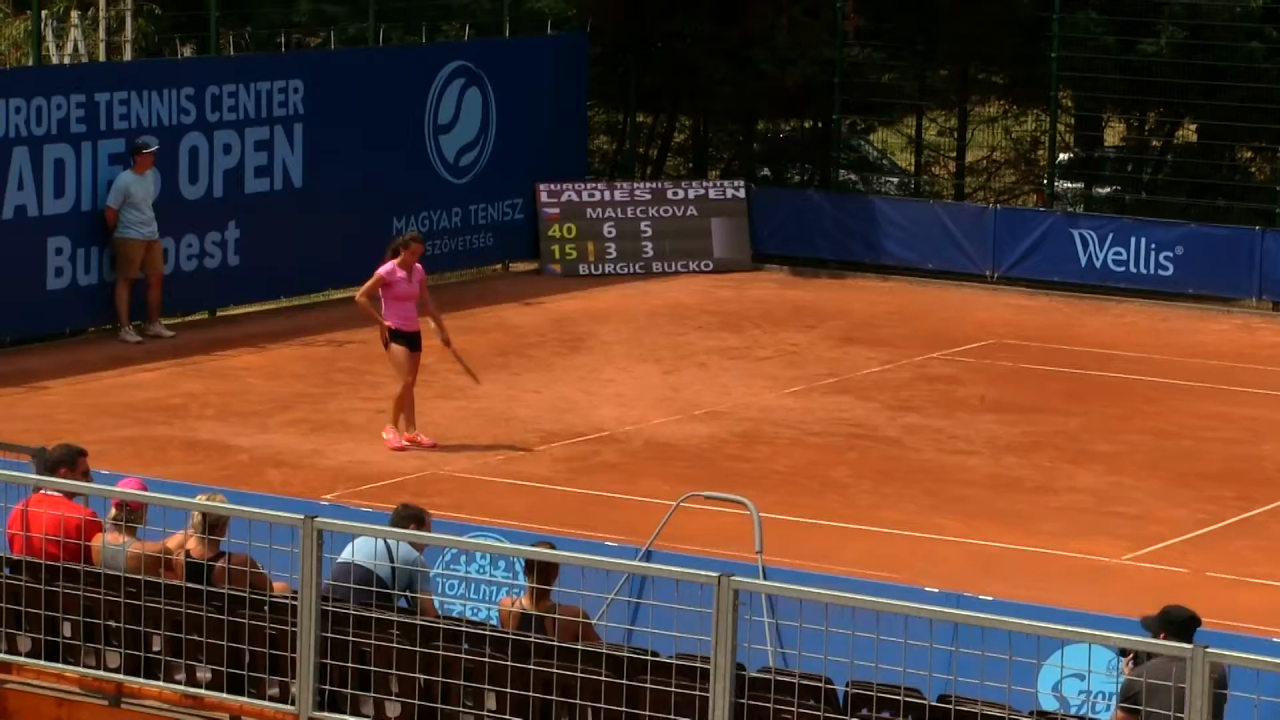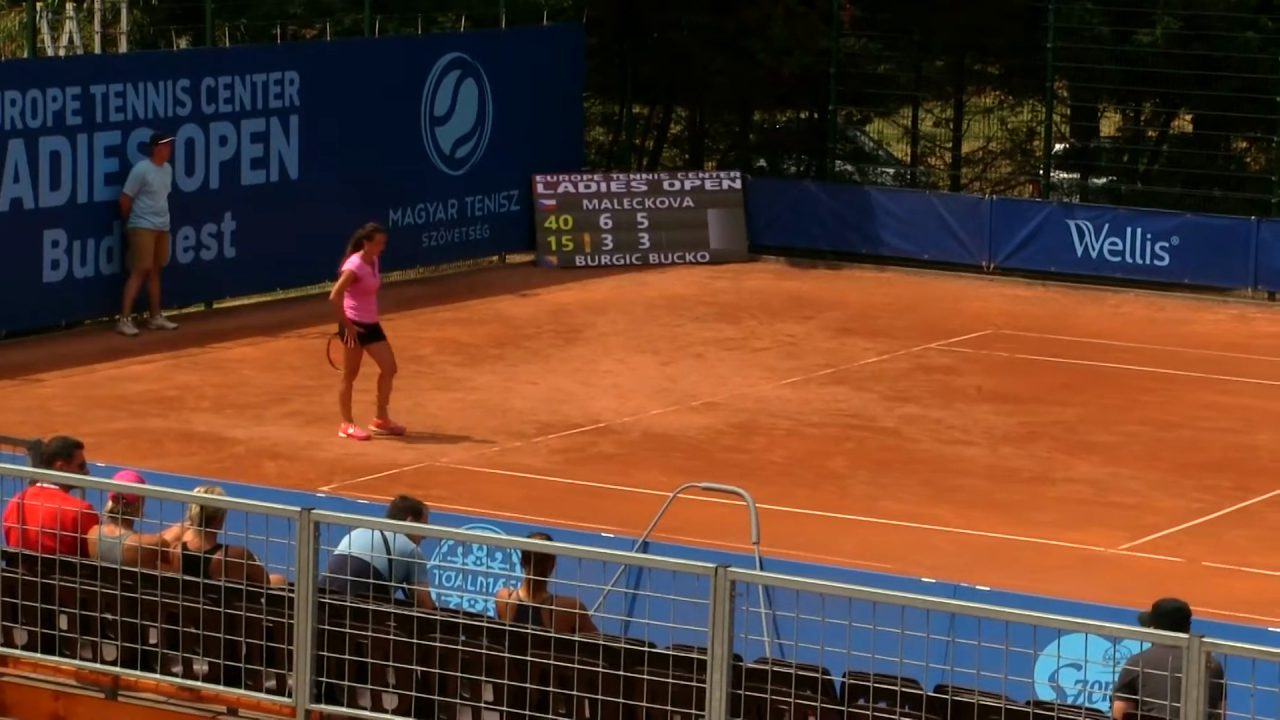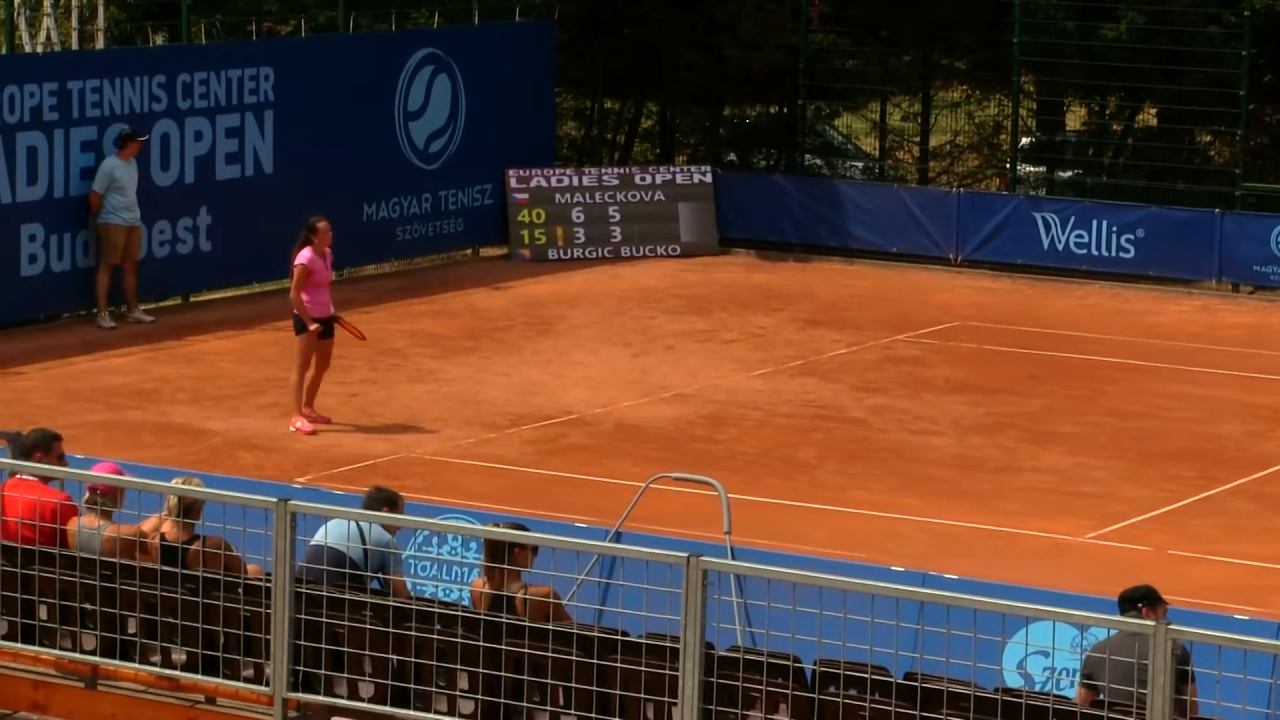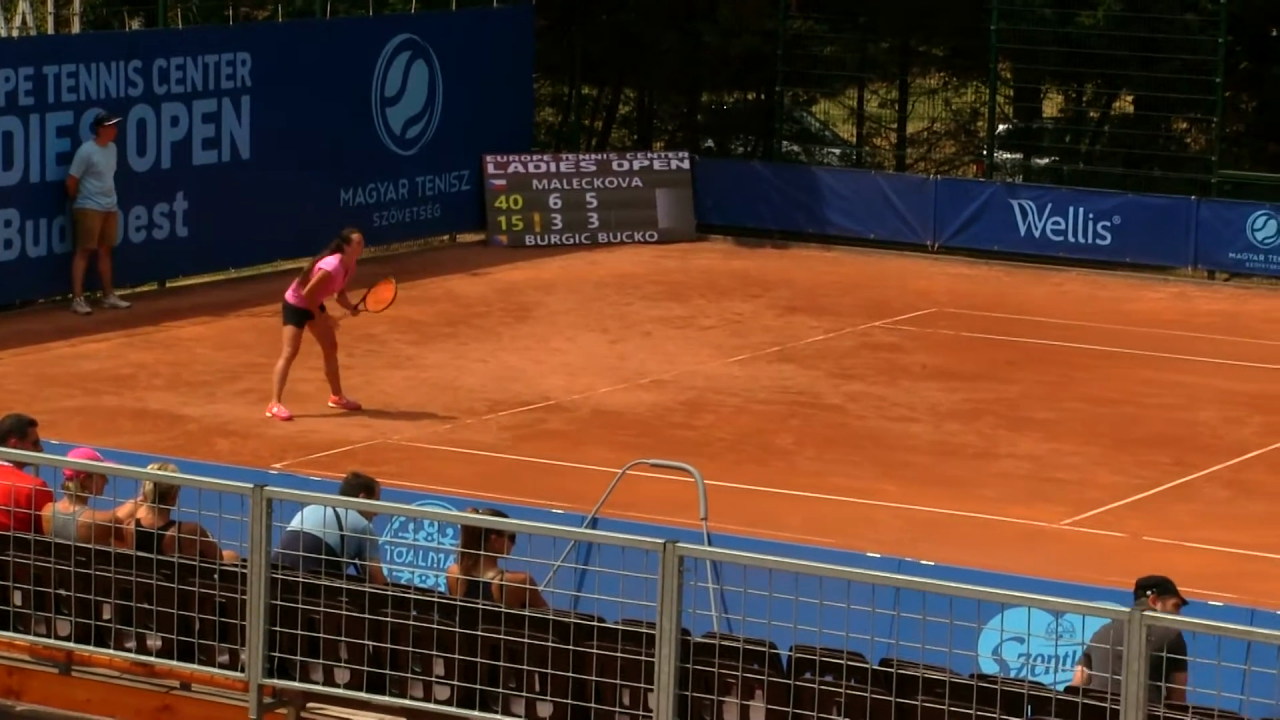
dt=1s
person 1, frame 1
left shoulder: (418, 271)
right shoulder: (387, 272)
left elbow: (426, 303)
right elbow: (361, 297)
left wrist: (442, 330)
right wrist: (380, 321)
left hip: (413, 332)
right hip: (394, 333)
left knee: (409, 384)
right knee: (405, 382)
left ankle: (411, 432)
right ankle: (391, 428)
person 1, frame 2
left shoulder: (374, 261)
right shoulder: (353, 267)
right elbow: (334, 297)
right wrist: (347, 324)
left hip: (372, 324)
right hip: (354, 326)
left knee: (389, 369)
right knee: (350, 375)
left ankle: (381, 419)
right ankle: (347, 425)
person 1, frame 3
left shoulder: (327, 254)
right shoulder: (305, 259)
right elbow: (294, 294)
left wrist: (331, 307)
right wrist: (309, 322)
left hip: (324, 318)
right hip: (307, 319)
left knee: (322, 366)
right knee: (302, 366)
left ankle: (307, 408)
right ankle: (297, 418)
person 1, frame 4
left shoulder: (350, 266)
right shoulder: (331, 266)
left elbow: (340, 295)
right elbow: (306, 294)
left wrist: (351, 308)
right wrist: (321, 317)
left hip: (313, 304)
right hip: (295, 304)
left knee: (331, 348)
right knee: (290, 352)
left ankle: (337, 396)
right ankle: (275, 404)
person 2, frame 1
left shoulder: (150, 176)
right shoulder: (124, 181)
right elbow: (110, 212)
right wrist: (118, 234)
left hip: (152, 236)
right hip: (130, 238)
left knee: (156, 279)
right knee: (124, 281)
left ankle: (153, 324)
right ankle: (125, 328)
person 2, frame 2
left shoulder: (168, 169)
right shoulder: (141, 169)
right elbow: (125, 199)
left wrist: (161, 221)
right wrist: (130, 222)
left hip: (162, 227)
right hip: (142, 228)
left knee: (154, 272)
right knee: (139, 272)
left ankle: (156, 317)
right ankle: (124, 319)
person 2, frame 3
left shoulder: (132, 164)
right shoulder: (109, 166)
right elbow: (94, 197)
left wrist: (131, 216)
right wrist: (99, 218)
left hip: (133, 222)
right hip: (112, 224)
left knee: (130, 266)
right knee: (106, 267)
left ankle: (133, 310)
right ankle: (102, 314)
person 2, frame 4
left shoulder: (112, 148)
right shoulder: (86, 151)
right elbow: (71, 181)
left wrist: (109, 200)
right wrist: (78, 202)
left hip: (110, 208)
right hip: (89, 209)
left knee: (105, 251)
right knee: (83, 251)
left ankle: (109, 295)
right ankle: (77, 299)
